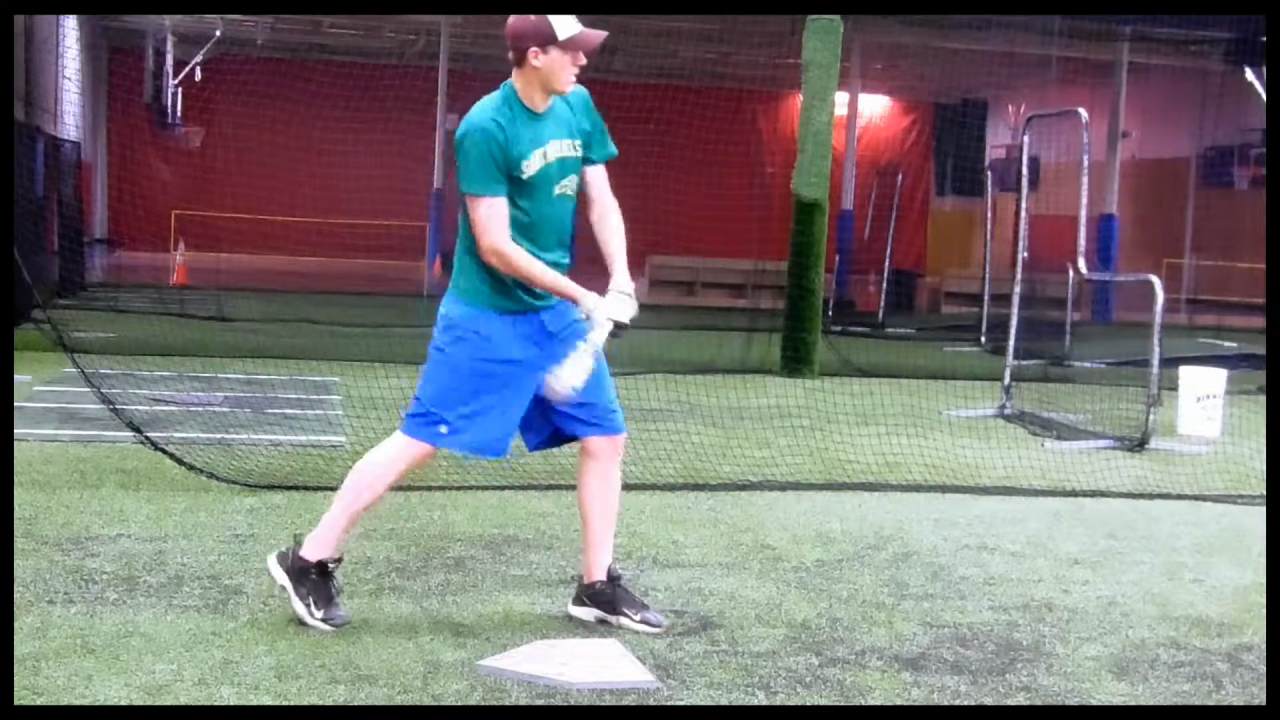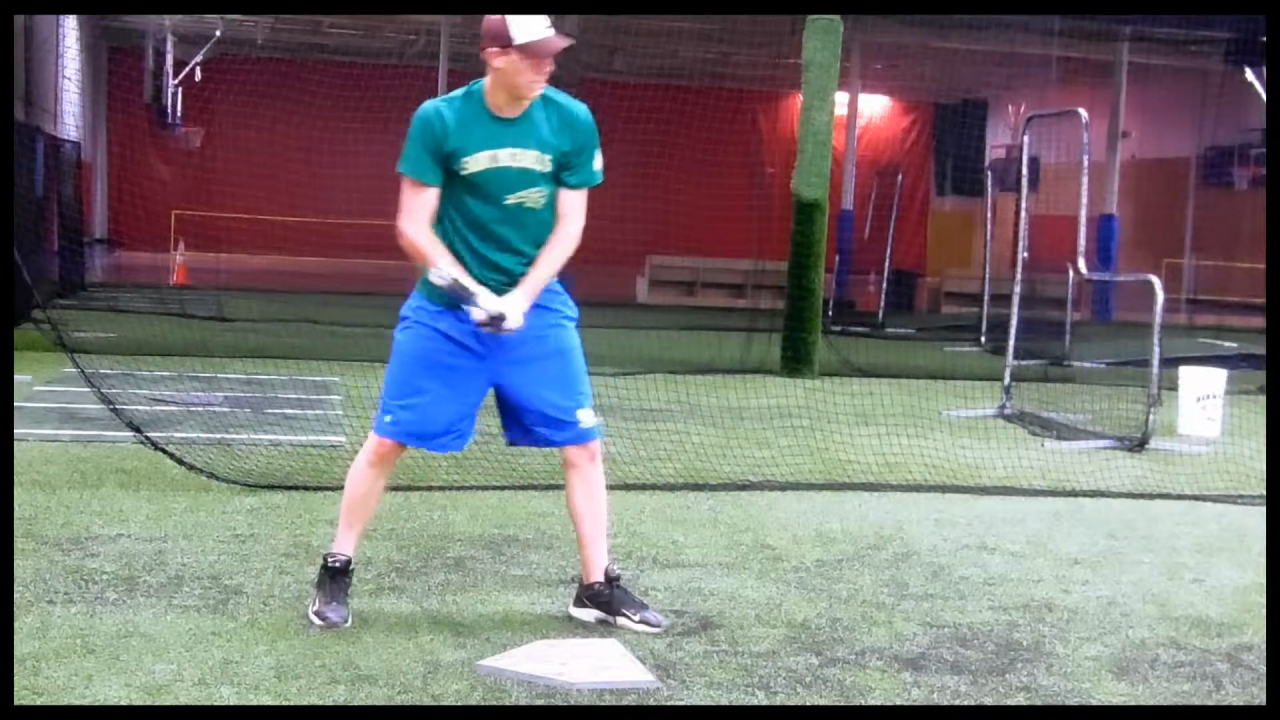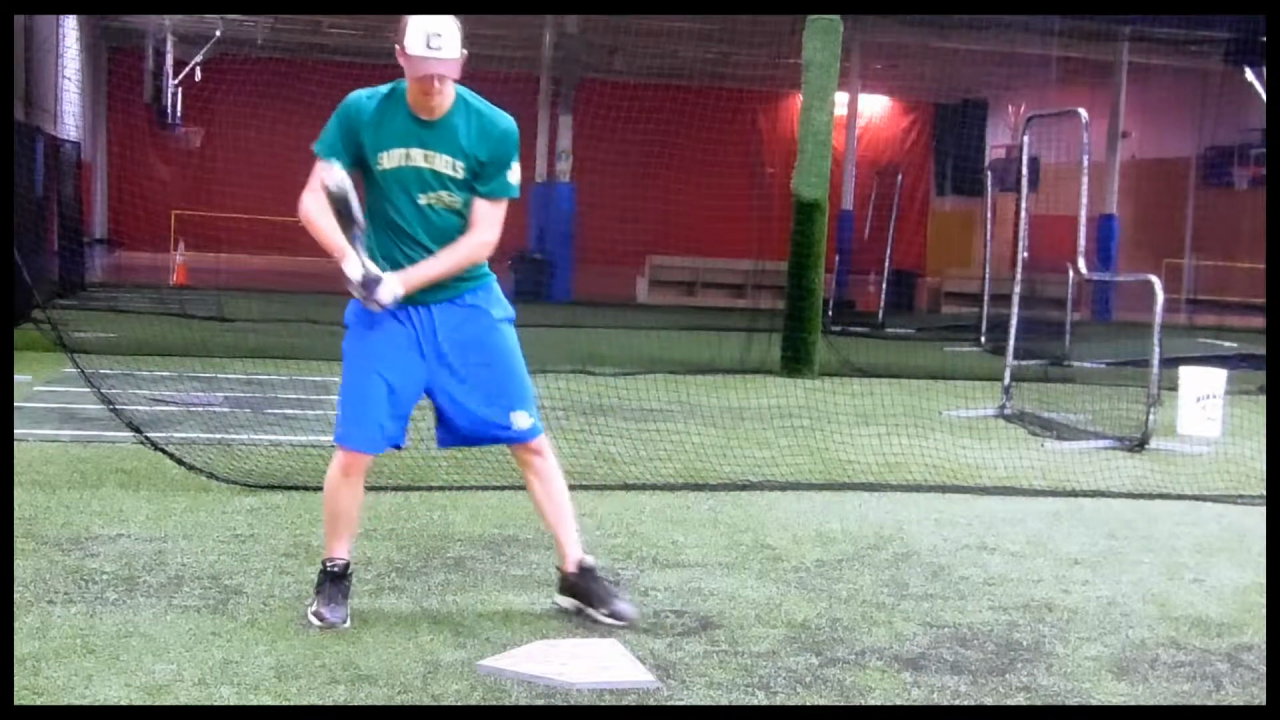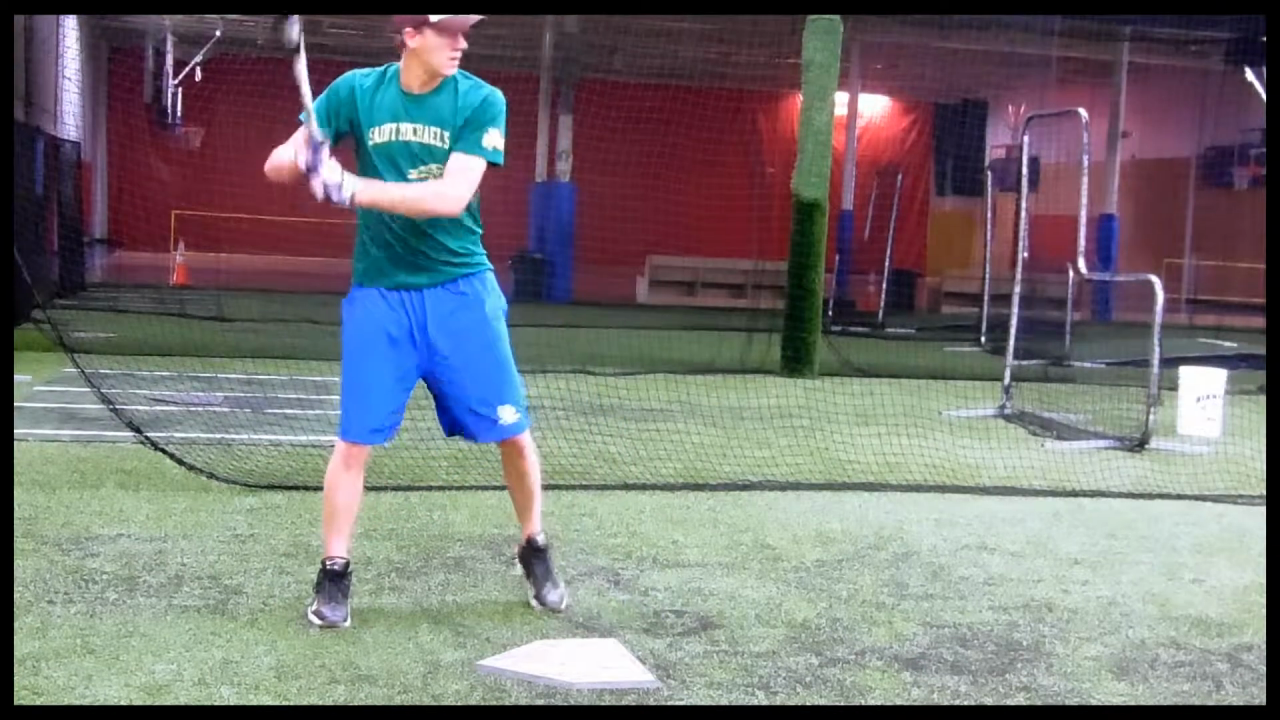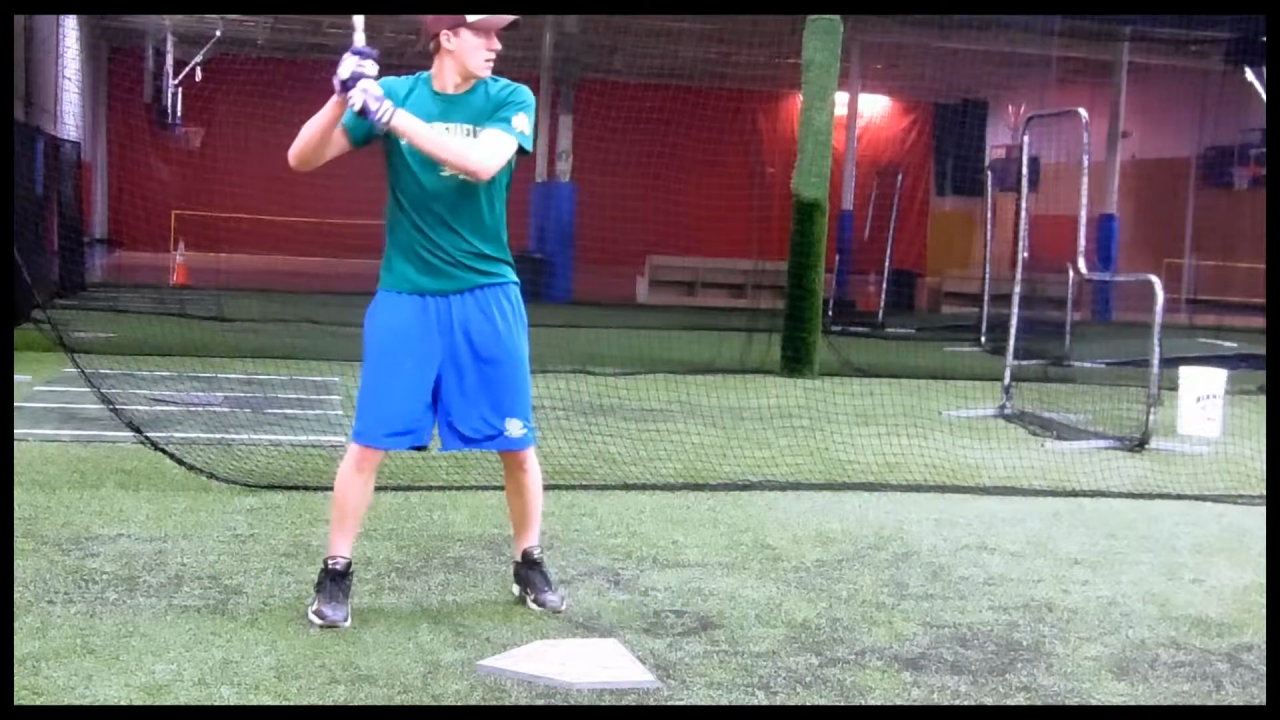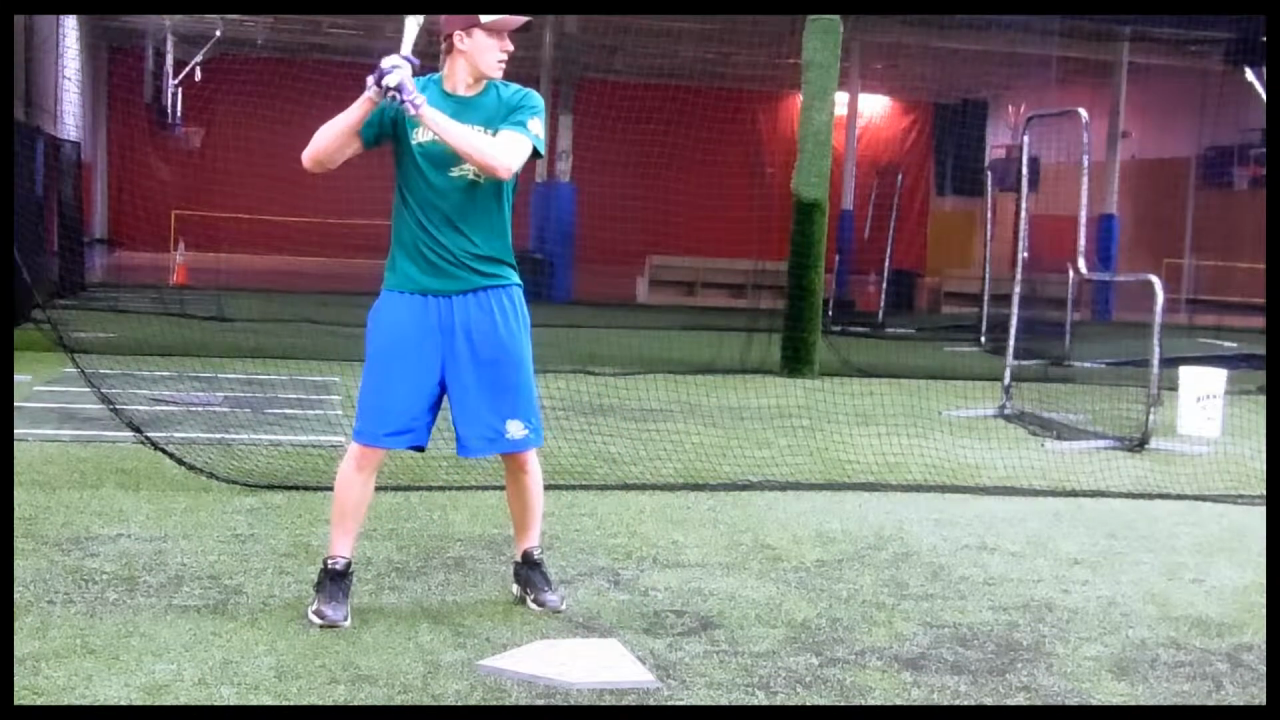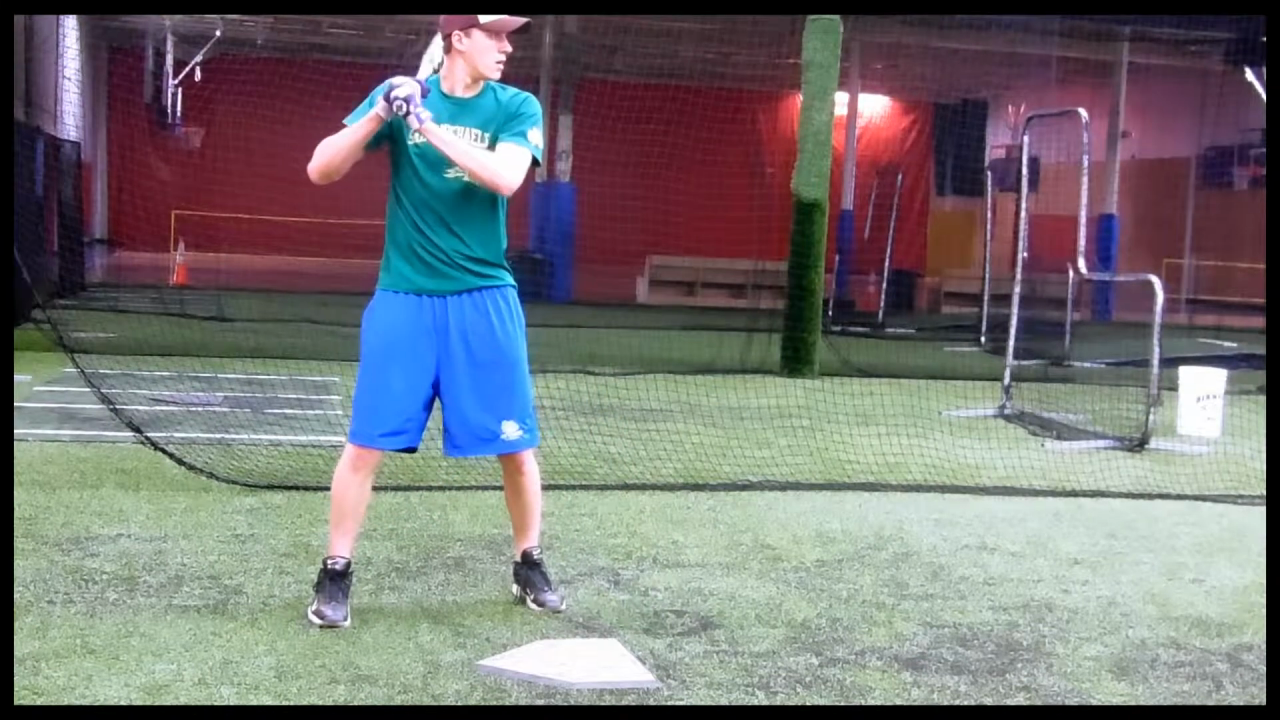
dt=0.3s
person 1, frame 1
left shoulder: (579, 106)
right shoulder: (483, 130)
left elbow: (600, 198)
right elbow: (493, 244)
left wrist: (620, 278)
right wrist: (579, 294)
left hip: (560, 311)
right hip: (486, 314)
left knee: (605, 438)
right knee: (416, 441)
left ankle: (597, 585)
right ankle: (309, 561)
person 1, frame 2
left shoulder: (572, 121)
right shoulder: (439, 119)
left elbow: (569, 225)
right elbow: (413, 226)
left wrist: (521, 297)
right wrist: (474, 293)
left hip: (537, 308)
right hip: (445, 311)
left knee: (582, 445)
right knee: (387, 440)
left ankle: (597, 586)
right ankle: (337, 568)
person 1, frame 3
left shoulder: (494, 129)
right shoulder: (360, 112)
left elbow: (483, 239)
right elbow: (312, 202)
left wrist: (404, 280)
right wrist: (350, 259)
left hip: (468, 305)
right hip: (382, 309)
left knee: (530, 439)
right knee: (355, 450)
left ankle: (578, 575)
right ankle: (334, 576)
person 1, frame 4
left shoulder: (482, 101)
right shoulder: (354, 91)
left elbow: (452, 197)
right elbow: (277, 166)
left wrist: (351, 186)
right wrist: (303, 160)
left hip: (462, 289)
right hip: (379, 294)
left knee: (511, 432)
right knee: (354, 439)
left ankle: (533, 548)
right ankle: (334, 574)
person 1, frame 5
left shoulder: (511, 98)
right shoulder: (393, 91)
left elbow: (482, 162)
right elbow: (301, 159)
left wrist: (390, 113)
right wrist: (342, 98)
left hip: (488, 297)
right hip: (405, 297)
left knee: (516, 443)
right knee: (370, 441)
left ankle: (529, 563)
right ankle: (335, 574)
person 1, frame 6
left shoulder: (521, 103)
right shoulder: (404, 96)
left elbow: (502, 162)
right elbow: (315, 160)
left wrist: (420, 106)
right wrist: (373, 97)
left hip: (491, 298)
right hip: (409, 297)
left knee: (519, 444)
right knee: (370, 441)
left ankle: (529, 564)
right ankle: (335, 573)
person 1, frame 7
left shoulder: (518, 107)
right shoulder: (396, 92)
left elbow: (506, 178)
right elbow: (320, 171)
left wrist: (424, 123)
right wrist: (381, 111)
left hip: (485, 298)
right hip: (403, 298)
left knee: (516, 444)
right knee: (366, 442)
left ankle: (529, 563)
right ankle: (335, 574)
